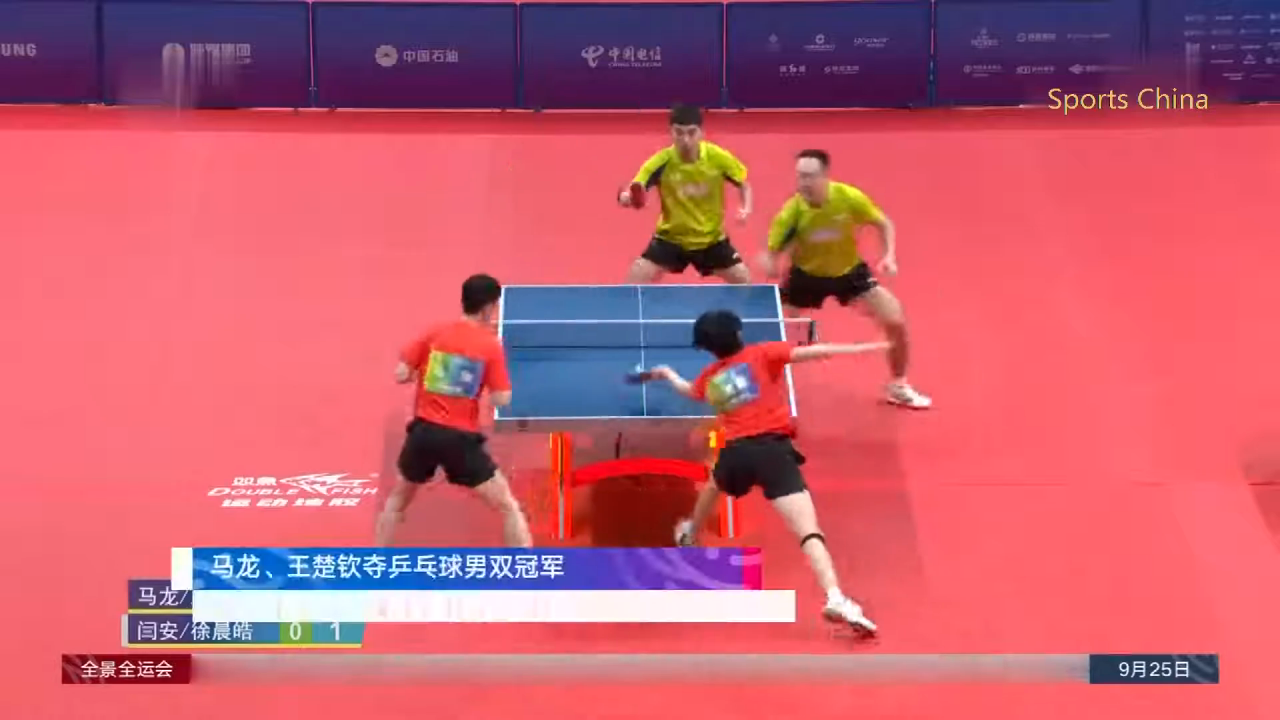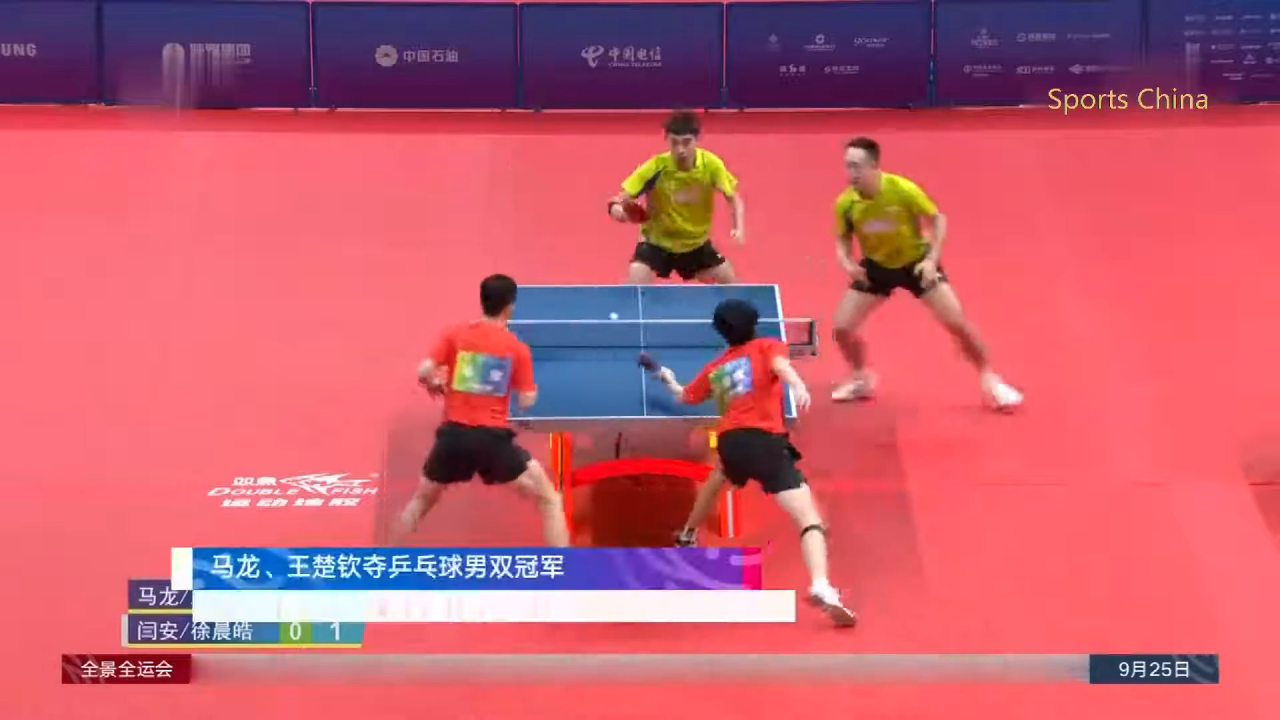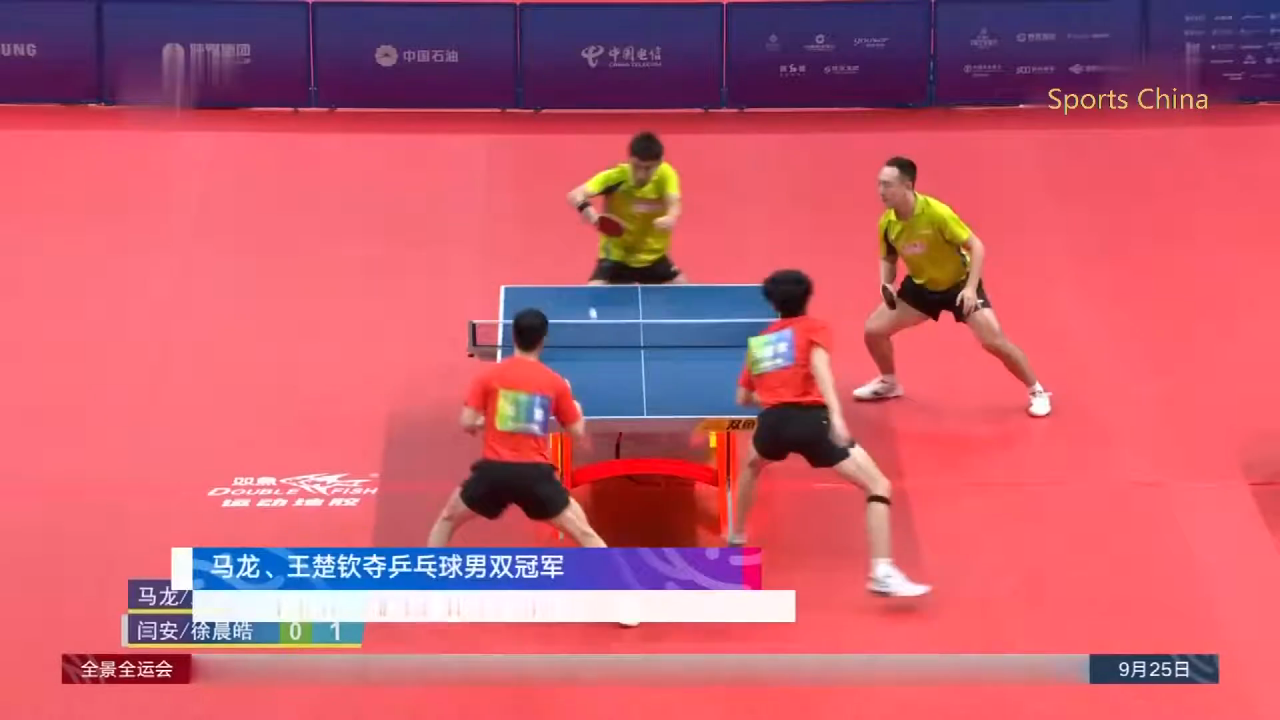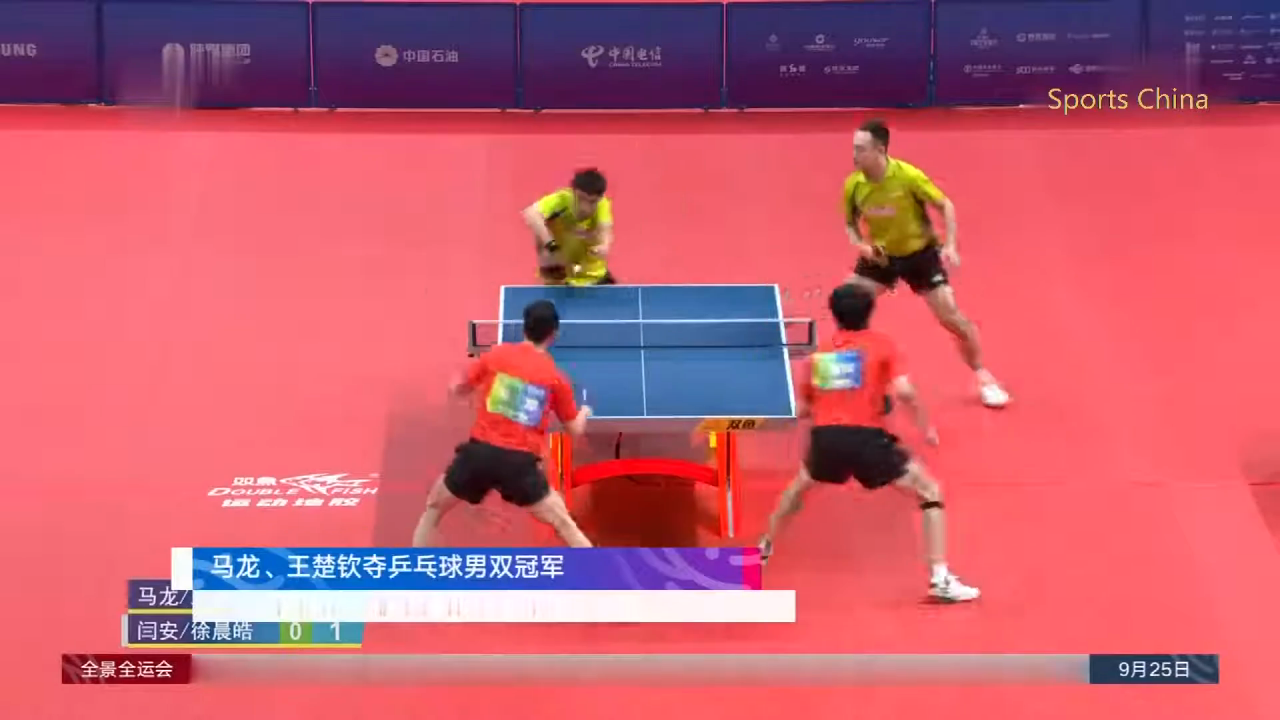
dt=0.2s
person 1, frame 1
left shoulder: (710, 376)
right shoulder: (763, 353)
left elbow: (691, 391)
right elbow: (805, 353)
left wrist: (668, 375)
right wrist: (858, 348)
left hip: (734, 454)
right hip: (772, 449)
left knee: (714, 483)
right knee: (809, 531)
left ankle: (689, 535)
right ankle: (835, 600)
person 1, frame 2
left shoulder: (713, 368)
right shoulder: (766, 347)
left elbow: (683, 397)
right elbow: (781, 365)
left wrist: (668, 377)
right wrist: (799, 385)
left hip: (732, 444)
right hip: (767, 443)
left knee: (717, 481)
right knee: (811, 522)
left ankle: (687, 537)
right ankle: (822, 588)
person 1, frame 3
left shoulder: (758, 339)
right shoulder: (813, 327)
left elbow: (742, 397)
right elbow: (819, 366)
right wrist: (837, 416)
left hip: (771, 421)
right hip: (807, 419)
left knee: (751, 466)
right knee: (877, 486)
left ankle: (736, 541)
right ankle: (883, 572)
person 1, frame 4
left shoulder: (818, 354)
right shoulder: (881, 346)
left elbow: (801, 409)
right elbow: (904, 391)
right wrist: (924, 426)
left hip: (826, 441)
right hip: (867, 440)
left knee: (802, 486)
right knee: (929, 491)
left ankle: (765, 549)
right ankle: (940, 578)
person 2, frame 1
left shoulder: (850, 198)
right shoulder: (790, 214)
left elbow: (885, 225)
right elbow: (771, 253)
left wrist: (889, 256)
right wrist: (768, 266)
left hip: (850, 271)
right hip: (807, 277)
left knee: (896, 323)
left ankle: (898, 387)
person 2, frame 2
left shoulder: (903, 190)
right shoulder: (845, 204)
left elbow: (938, 219)
right elbow: (843, 239)
left wrist: (930, 259)
right wrist: (847, 263)
left hip: (917, 263)
right hip: (877, 266)
left knee: (957, 323)
right knee: (842, 328)
left ankle: (989, 380)
right ankle: (861, 381)
person 2, frame 3
left shoulder: (936, 213)
right shoulder: (886, 223)
left elbow: (976, 246)
right elbow: (888, 258)
left wrist: (971, 287)
right wrist: (887, 282)
left hip: (958, 286)
right hip: (919, 286)
left knee: (995, 340)
right knee: (873, 331)
left ankle: (1035, 390)
right ankle: (888, 382)
person 2, frame 4
left shoulder: (908, 176)
right shoulder: (852, 186)
left elbow: (945, 205)
right elbow: (849, 223)
left wrist: (949, 245)
right wrist: (859, 245)
left hip: (920, 253)
right hip: (880, 256)
left knee: (952, 319)
left ankle: (983, 378)
person 3, frame 1
left shoulder: (433, 335)
right shoulder: (492, 347)
left elbow: (401, 375)
right elbow: (501, 400)
right wrist: (503, 382)
left hip: (423, 433)
right hip: (461, 440)
left knee: (399, 498)
right knee: (508, 508)
person 3, frame 2
left shoulder: (455, 336)
right shoulder: (517, 347)
left elbow: (424, 373)
right elbow: (527, 399)
left wrist: (436, 384)
right wrist: (526, 380)
left hip: (454, 435)
right hip: (495, 440)
left knee: (421, 499)
right knee: (550, 501)
person 3, frame 3
left shoulder: (490, 376)
right shoulder: (556, 384)
left elbow: (467, 423)
right elbow: (578, 431)
right wrist: (574, 407)
left hip: (493, 471)
right hip: (535, 475)
left knee: (447, 520)
right knee: (585, 535)
person 3, frame 4
left shoulder: (496, 356)
right shoulder: (556, 379)
left elbow: (457, 389)
right elbow: (575, 430)
right wrist: (585, 413)
left hip: (478, 456)
right hip: (516, 465)
left knee: (433, 508)
right knee: (565, 526)
